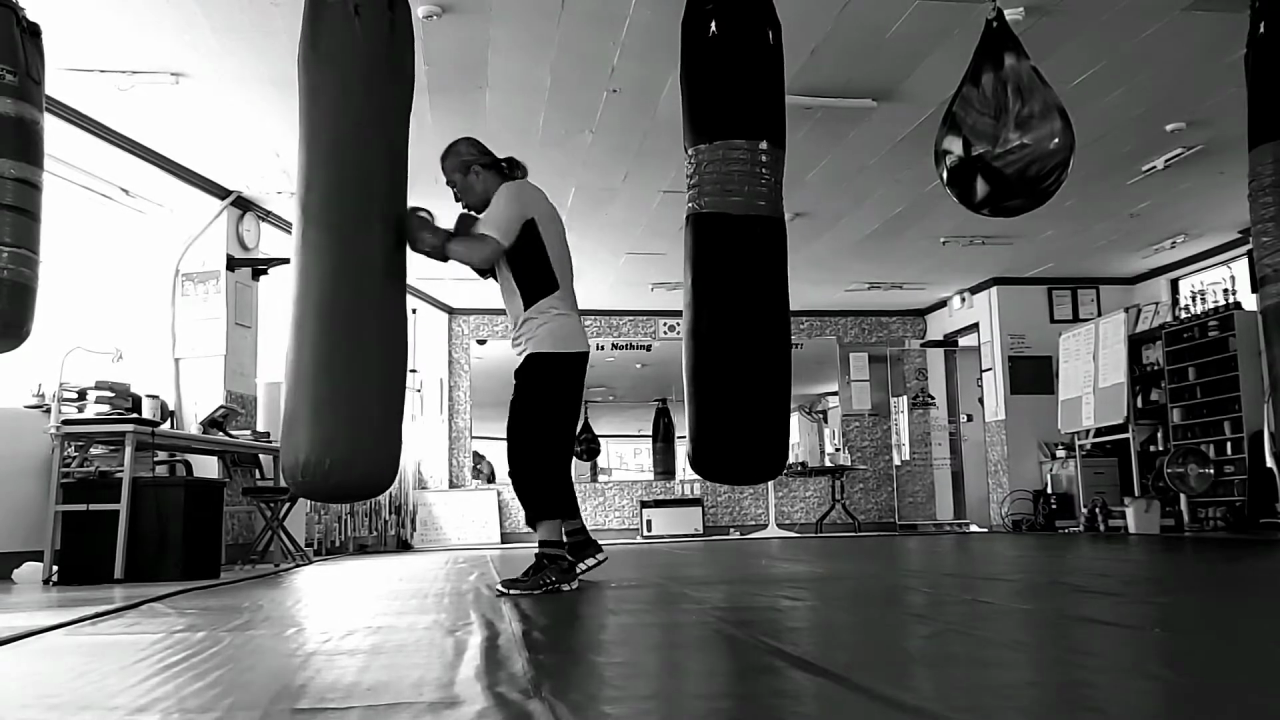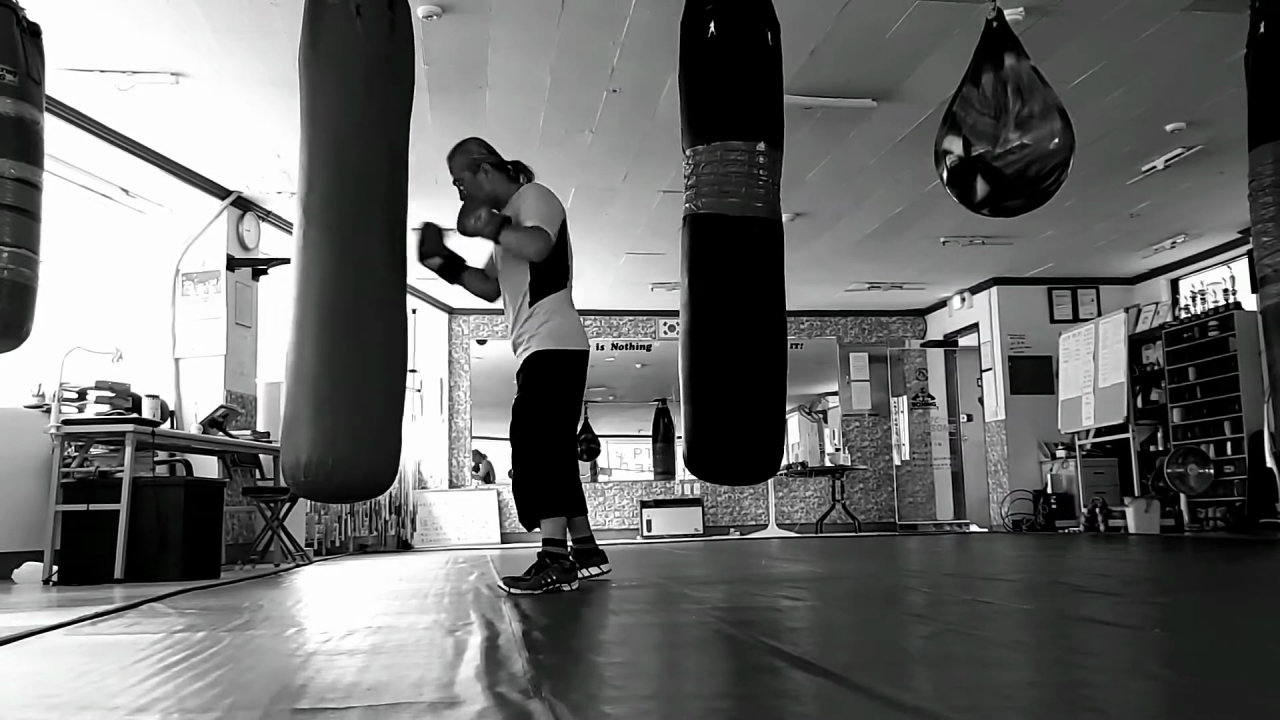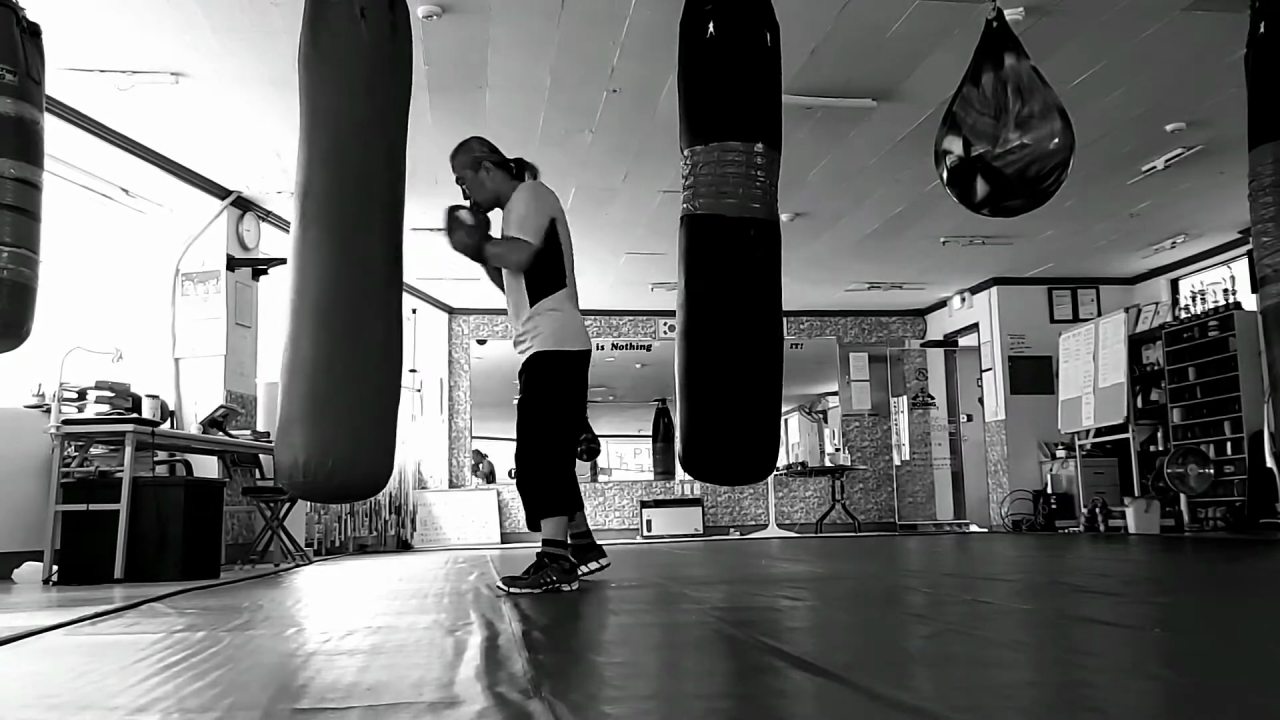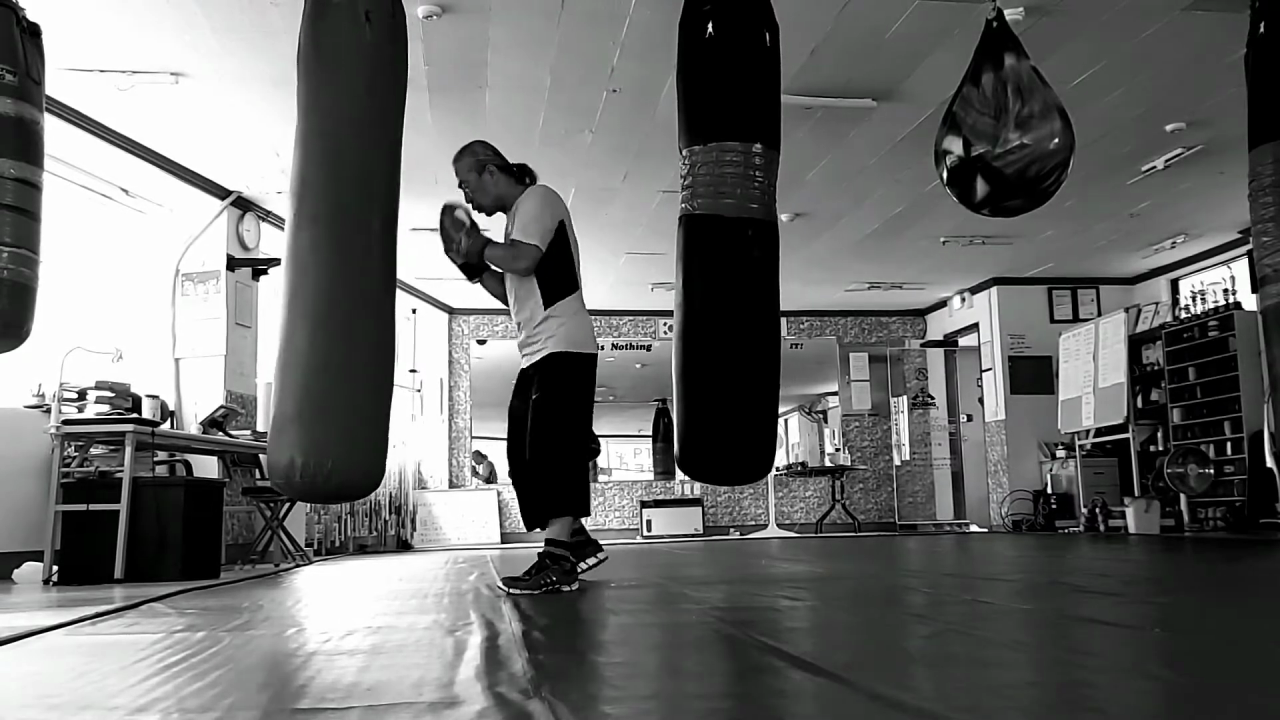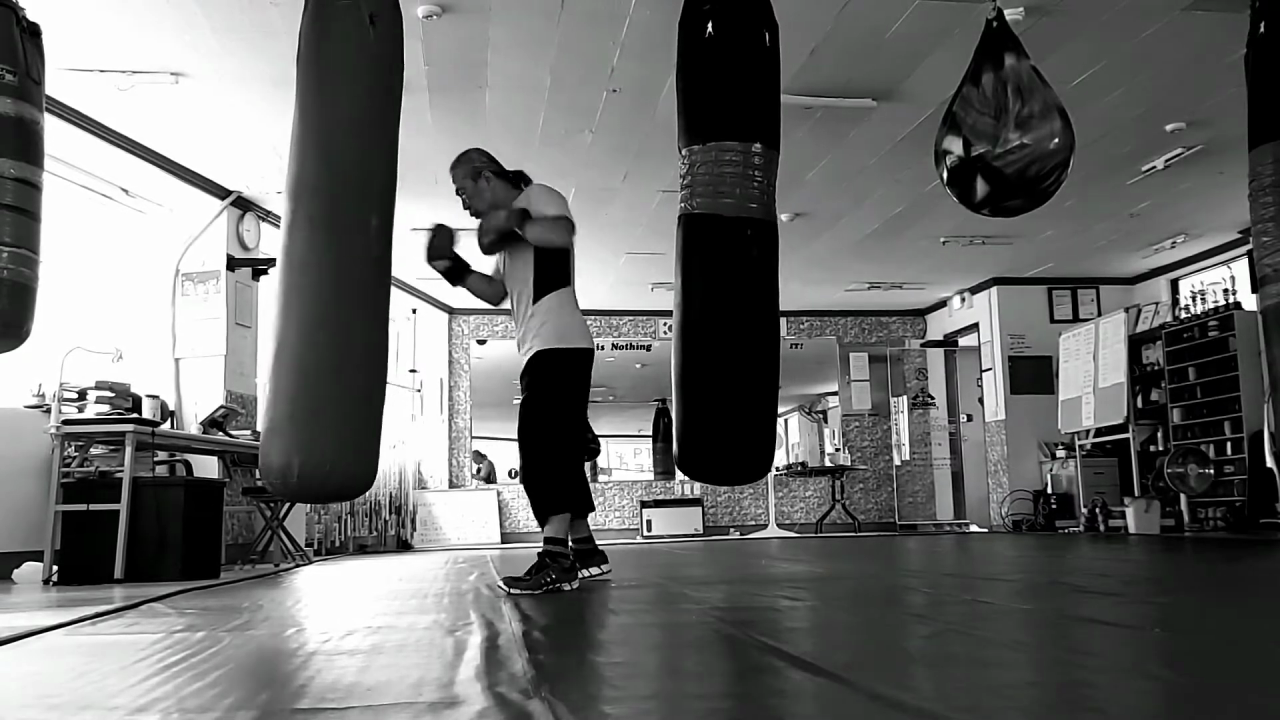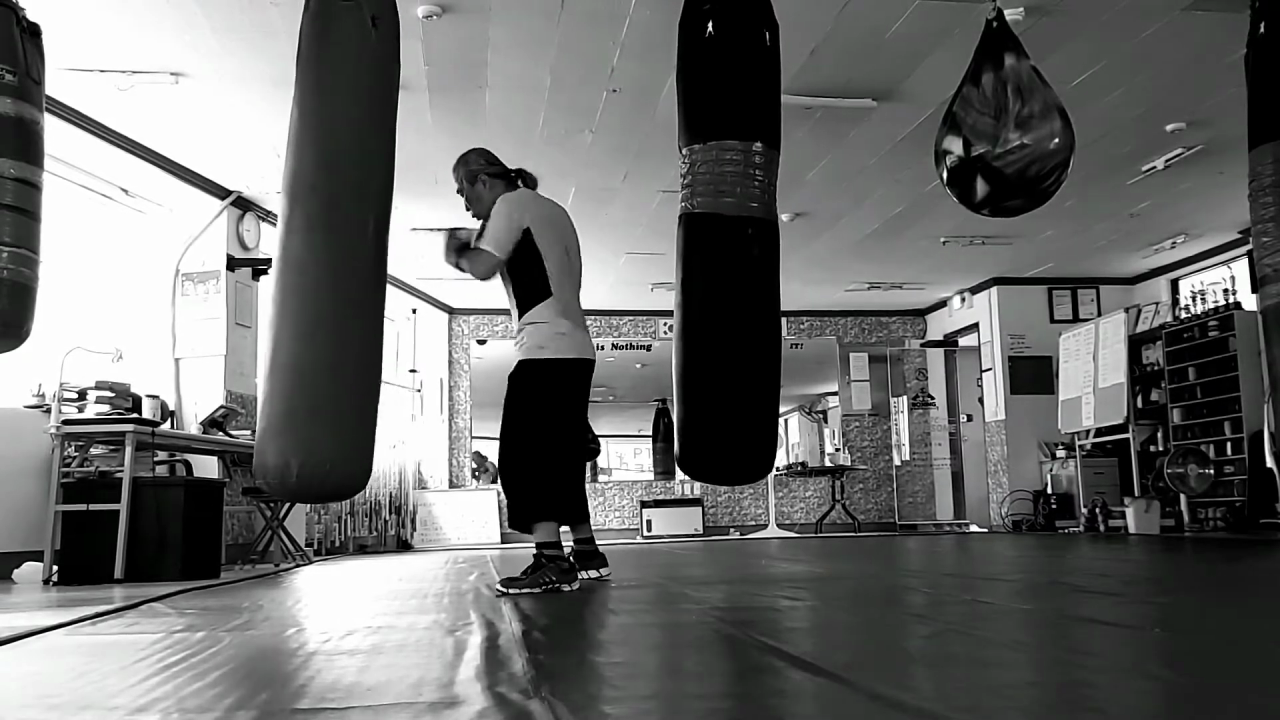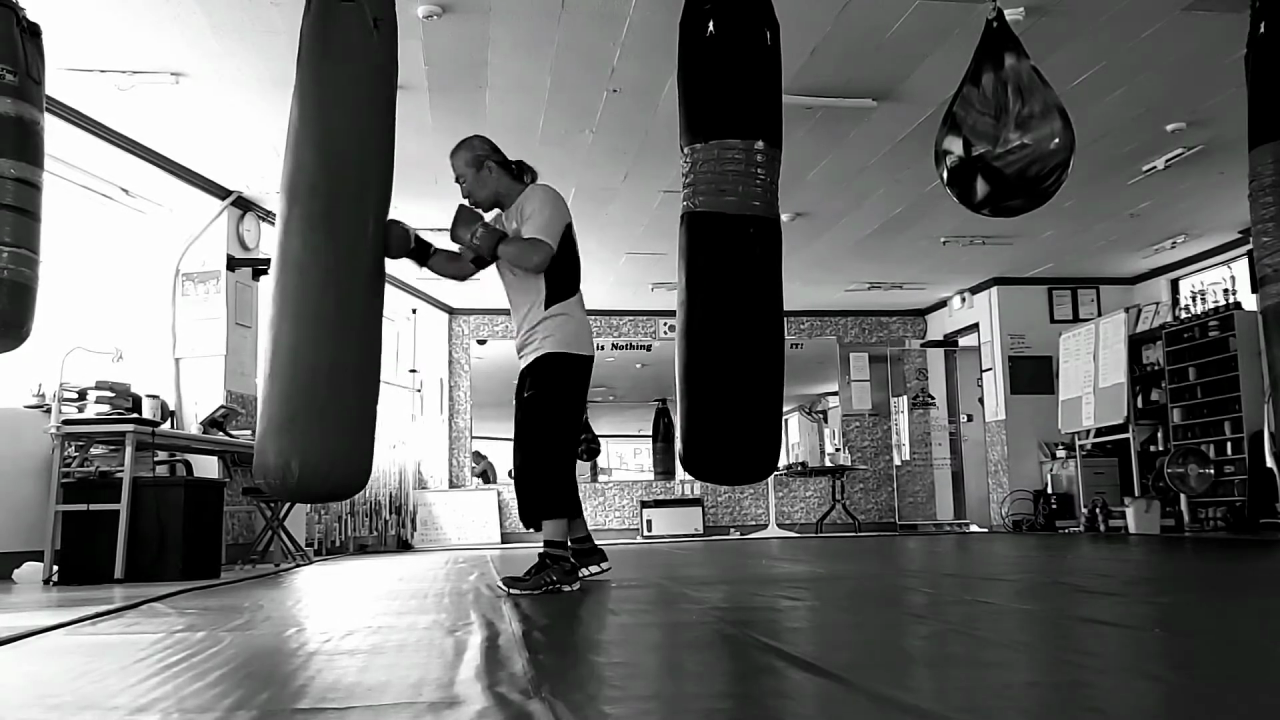
dt=0.2s
person 1, frame 1
left shoulder: (514, 193)
right shoulder: (517, 203)
left elbow: (482, 252)
left wrist: (436, 240)
right wrist: (453, 245)
left hip: (549, 347)
right hip: (551, 349)
left knee: (532, 449)
right knee: (546, 451)
left ankle: (553, 562)
right ankle: (578, 543)
person 1, frame 2
left shoulder: (534, 196)
right shoulder: (506, 218)
left elbow: (535, 248)
right elbow: (492, 287)
left wrist: (490, 226)
right wrist: (444, 261)
left hip: (552, 347)
right hip: (548, 349)
left knee: (537, 448)
right knee: (552, 451)
left ankle: (554, 560)
right ankle: (585, 550)
person 1, frame 3
left shoulder: (530, 195)
right shoulder: (523, 208)
left elbow: (517, 257)
right elbow: (515, 282)
left wrist: (476, 239)
right wrist: (482, 251)
left hip: (554, 345)
right hip: (548, 348)
left knee: (540, 449)
right knee: (551, 450)
left ankle: (556, 560)
right ankle: (581, 545)
person 1, frame 4
left shoulder: (536, 199)
right shoulder: (518, 218)
left elbow: (524, 260)
right elbow: (511, 291)
left wrist: (476, 245)
right wrist: (474, 263)
left hip: (563, 350)
right hip: (539, 355)
left knee: (549, 449)
right knee: (527, 451)
left ankle: (558, 560)
right ankle: (578, 543)
person 1, frame 5
left shoulder: (539, 198)
right shoulder: (512, 227)
left elbow: (562, 235)
right elbow: (496, 292)
left wrist: (510, 223)
right wrist: (449, 264)
left hip: (558, 346)
right hip: (545, 350)
left knee: (544, 446)
right knee: (556, 449)
left ankle: (557, 558)
right ankle: (584, 550)
person 1, frame 6
left shoulder: (511, 204)
right shoulder: (551, 213)
left elbow: (484, 268)
left wrist: (460, 254)
right wrist: (482, 252)
left hip: (544, 354)
right hip: (573, 353)
left knee: (522, 455)
right knee: (559, 456)
left ankle: (551, 561)
right ankle: (587, 553)
person 1, frame 7
left shoulder: (541, 198)
right shoulder: (508, 217)
left elbow: (537, 259)
right elbow: (462, 268)
left wrist: (491, 243)
right wrist: (413, 248)
left hip: (559, 347)
right hip: (543, 351)
left knee: (541, 451)
right knee: (547, 452)
left ankle: (556, 560)
right ankle: (582, 550)
